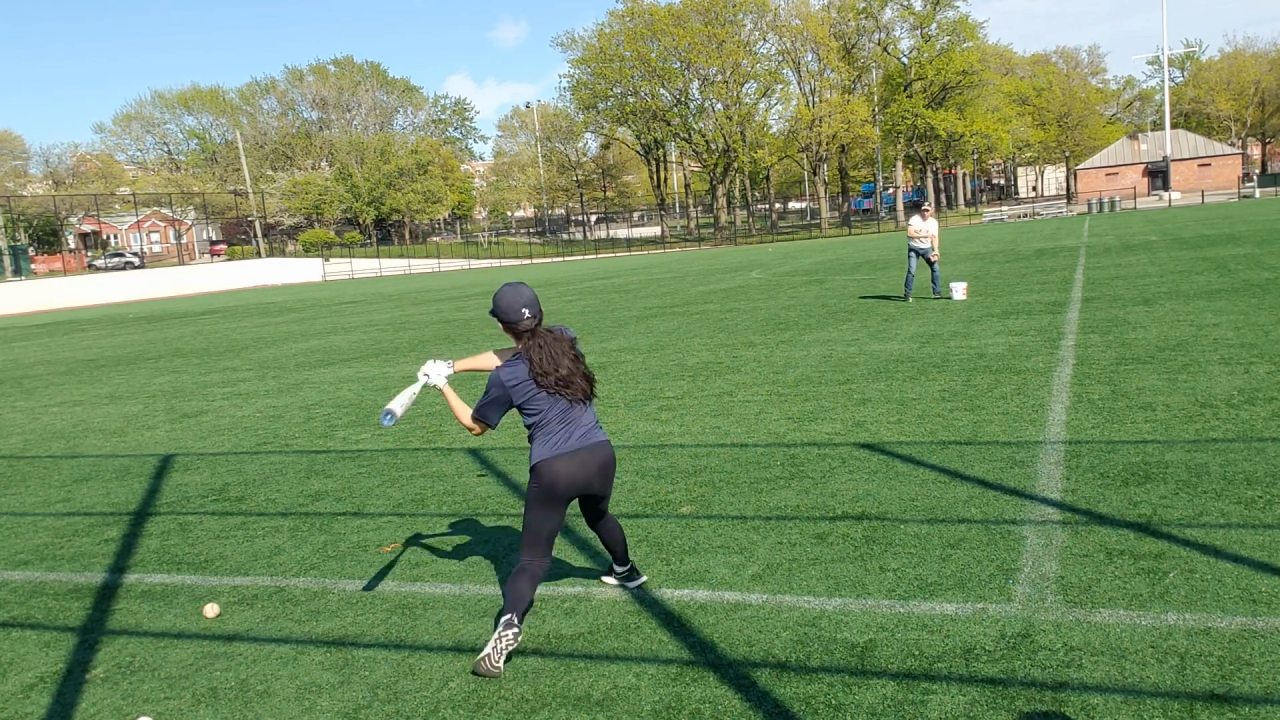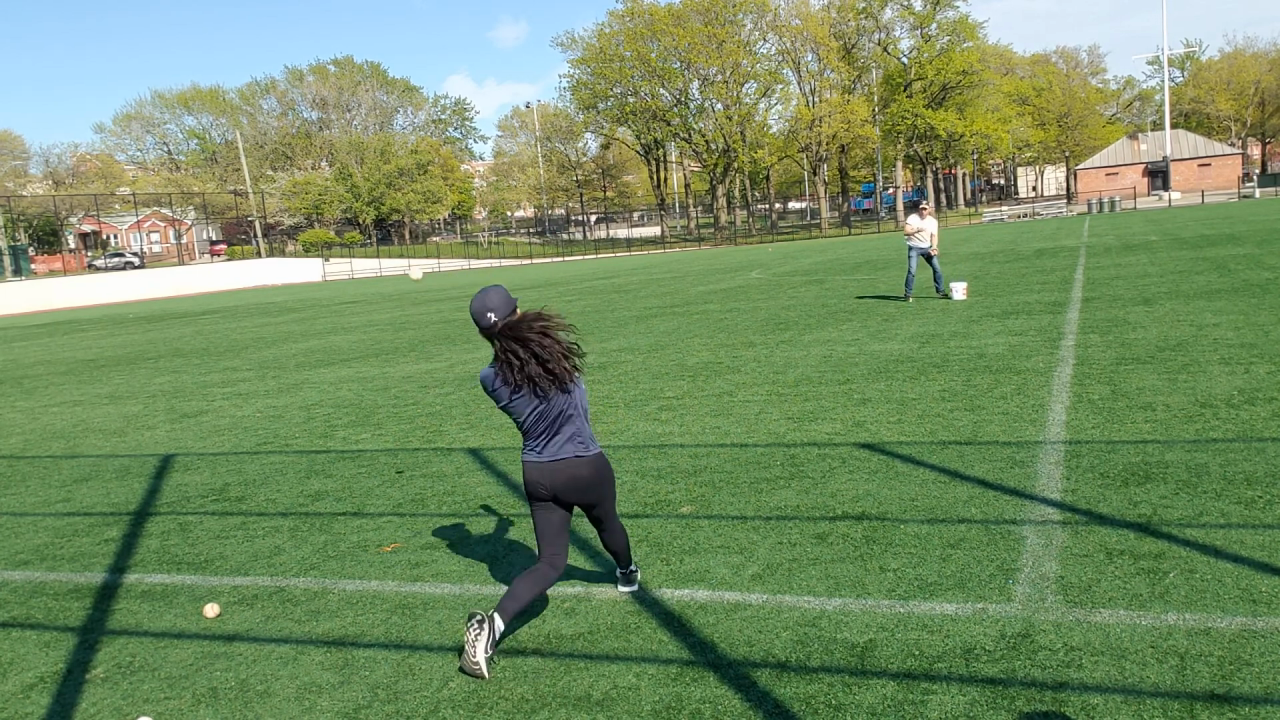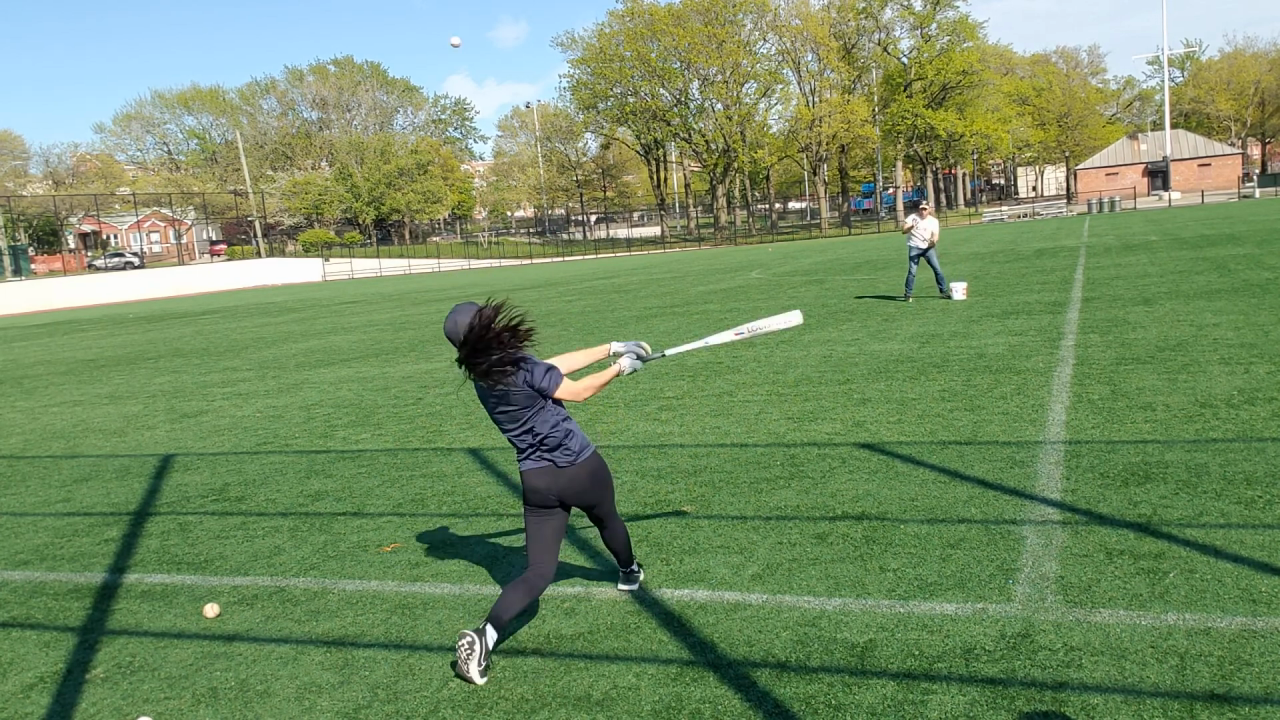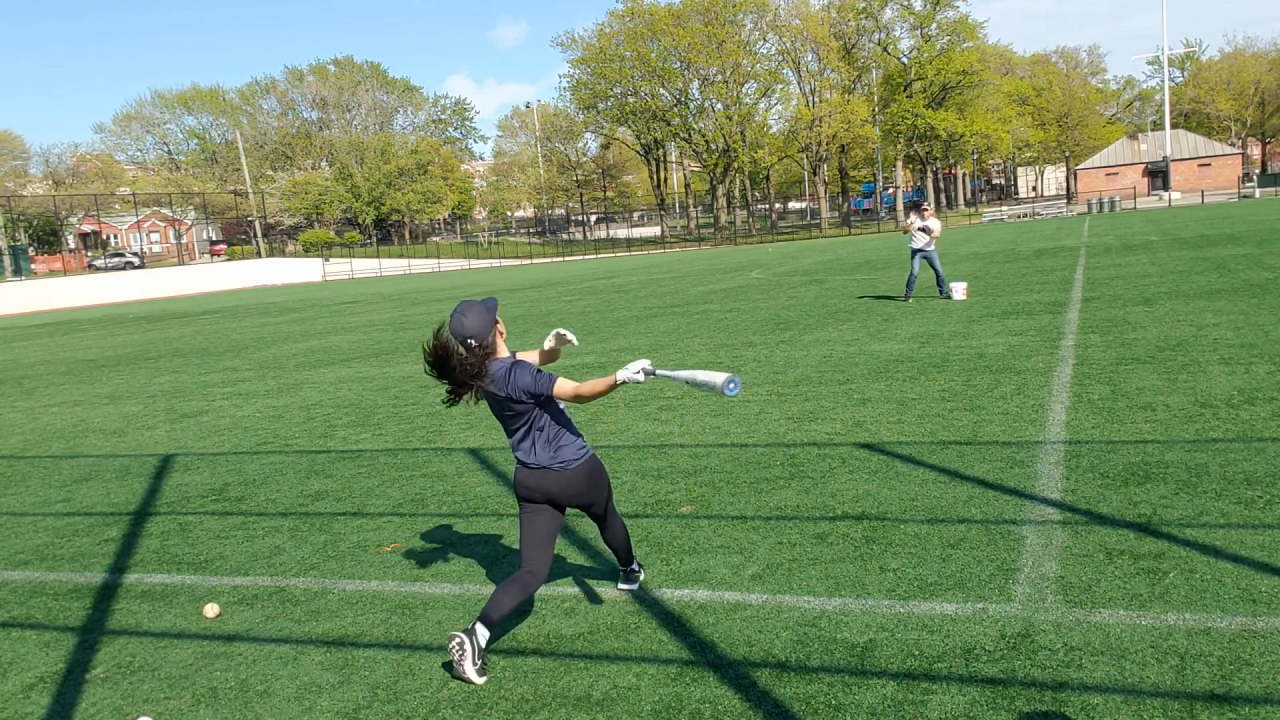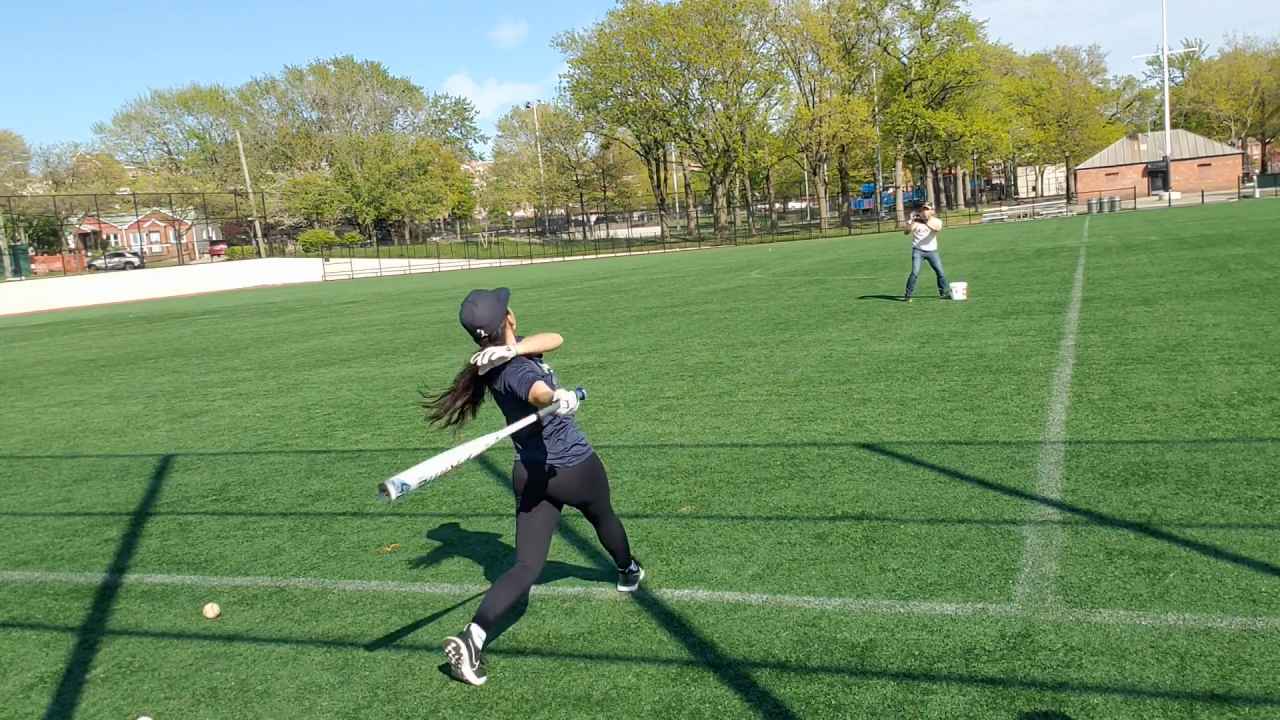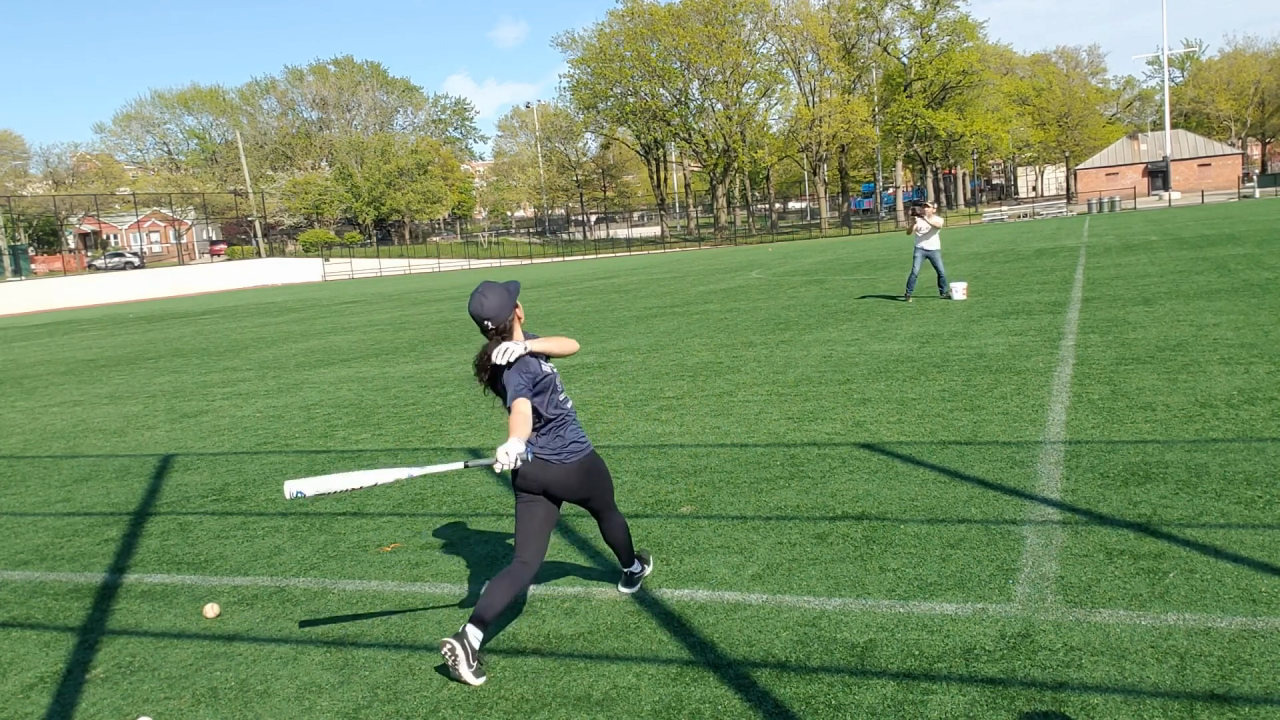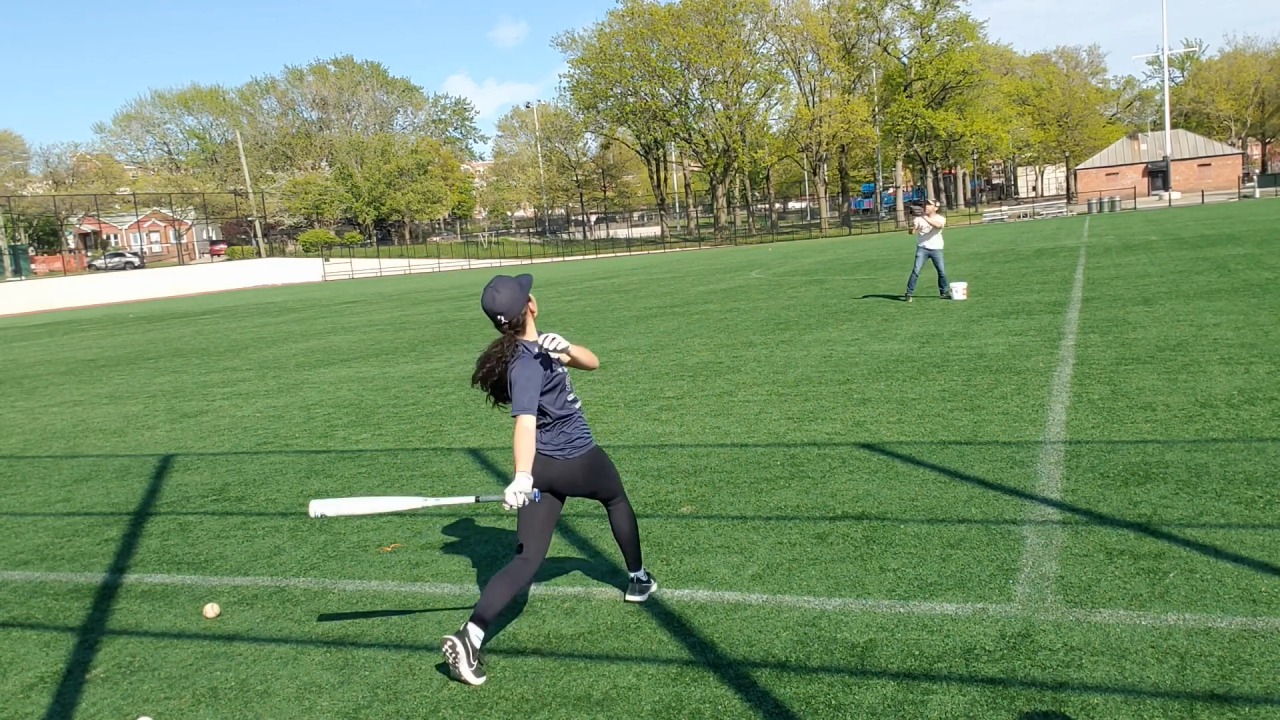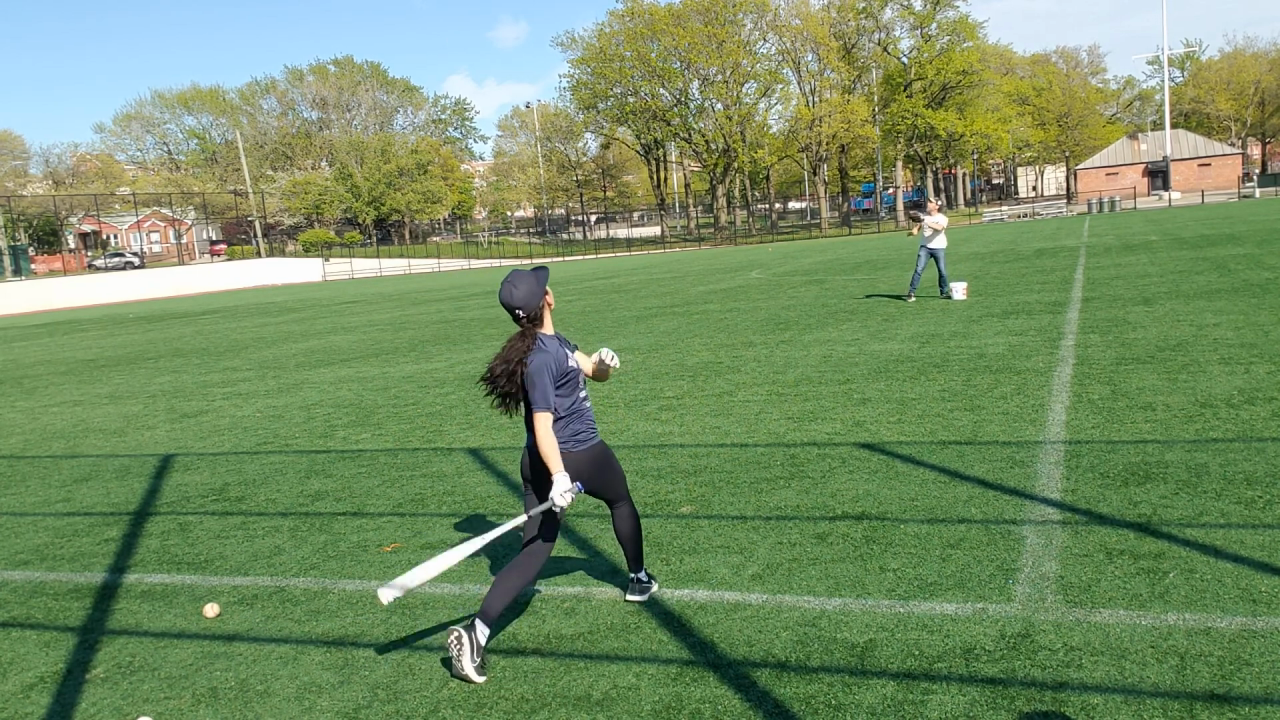
dt=0.1s
person 1, frame 1
left shoulder: (506, 379)
right shoulder: (563, 338)
left elbow: (474, 426)
left wrist: (442, 384)
right wrist: (450, 367)
left hip: (553, 470)
right hip: (600, 455)
left knee: (534, 560)
right knee: (598, 515)
left ankle: (509, 624)
right ankle: (625, 571)
person 1, frame 2
left shoulder: (491, 378)
right shoulder: (552, 347)
left hip: (539, 475)
right hip: (586, 464)
left knee: (550, 563)
right knee: (604, 519)
left ankle: (492, 623)
right ankle: (626, 573)
person 1, frame 3
left shoulder: (482, 380)
right shoulder: (521, 365)
left elbow: (551, 367)
right elbow: (575, 392)
left wrist: (610, 348)
right wrist: (619, 367)
left hip: (537, 481)
right hip: (582, 469)
left knee: (537, 571)
right knee: (607, 519)
left ankle: (483, 637)
right ankle: (629, 572)
person 1, frame 4
left shoulder: (490, 368)
right shoulder: (512, 373)
left elbow: (539, 357)
right elbow: (572, 393)
left wrist: (553, 340)
right wrist: (619, 377)
left hip: (531, 480)
right hip: (576, 471)
left knee: (532, 571)
right knee: (607, 517)
left ankle: (475, 635)
right ankle: (629, 570)
person 1, frame 5
left shoulder: (495, 362)
right shoulder: (515, 369)
left elbow: (553, 340)
right elbow: (541, 393)
left wrist: (511, 349)
right wrist: (559, 399)
left hip: (531, 476)
right hip: (575, 469)
left knee: (526, 566)
right knee: (603, 516)
left ankle: (472, 638)
right ankle: (627, 572)
person 1, frame 6
left shoulder: (520, 348)
right shoulder: (516, 367)
left elbow: (570, 346)
right elbow: (520, 413)
left wrist: (524, 343)
right wrist: (514, 444)
left hip: (533, 470)
right hip: (575, 464)
left knee: (525, 562)
right knee: (604, 509)
left ankle: (469, 636)
right ankle: (631, 570)
person 1, frame 7
left shoulder: (538, 344)
right shoulder: (525, 364)
left elbow: (591, 361)
right elbow: (525, 427)
left wrist: (563, 345)
right wrist: (521, 479)
left hip: (540, 467)
right hip: (579, 460)
left knee: (526, 559)
right knee: (616, 499)
left ankle: (470, 635)
right ankle: (637, 578)
person 1, frame 8
left shoulder: (552, 342)
right shoulder: (540, 356)
left elbow: (591, 376)
right elbow: (541, 424)
left wrist: (602, 360)
right wrist: (561, 478)
left hip: (539, 461)
right hip: (580, 456)
left knee: (533, 551)
right knee: (622, 502)
left ankle: (475, 631)
right ankle: (638, 579)
